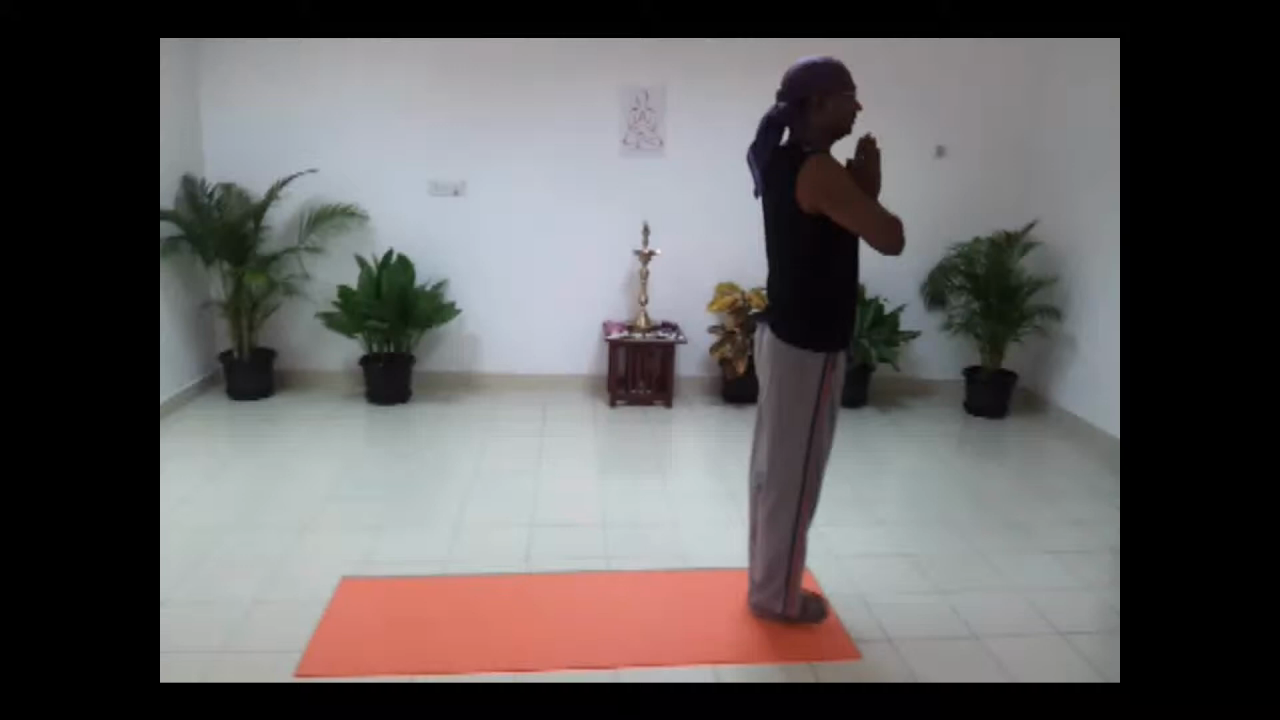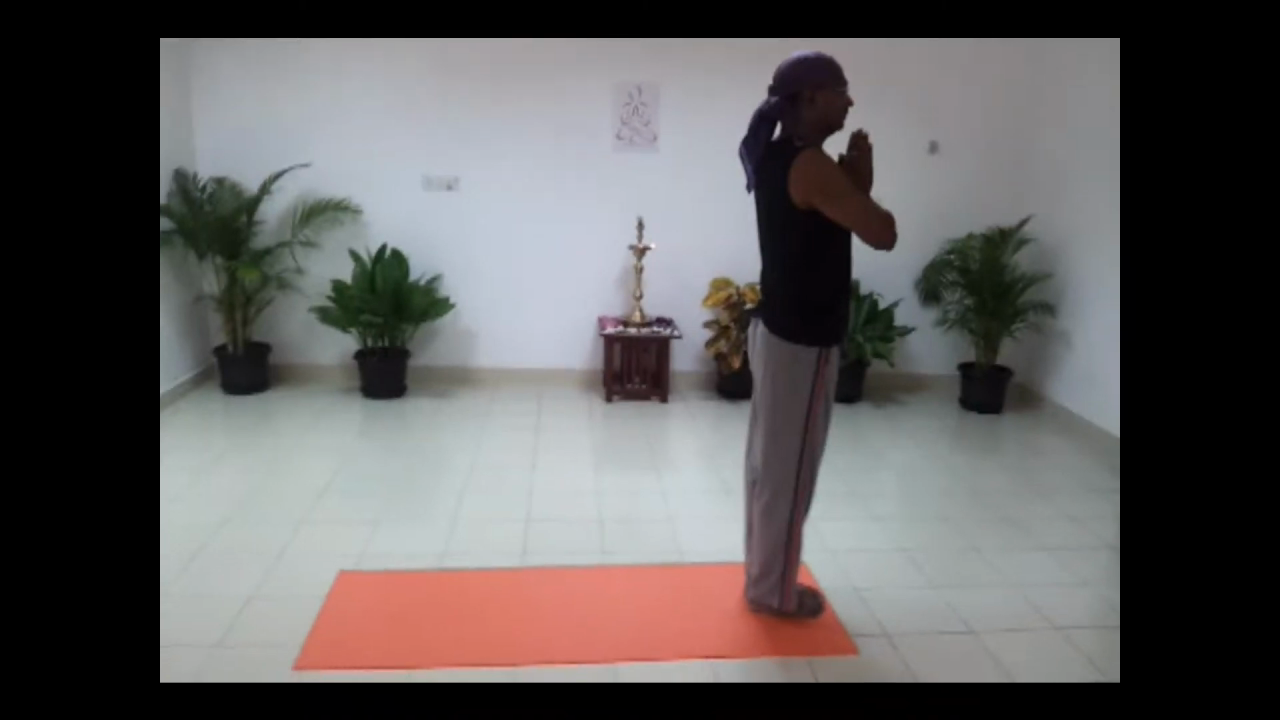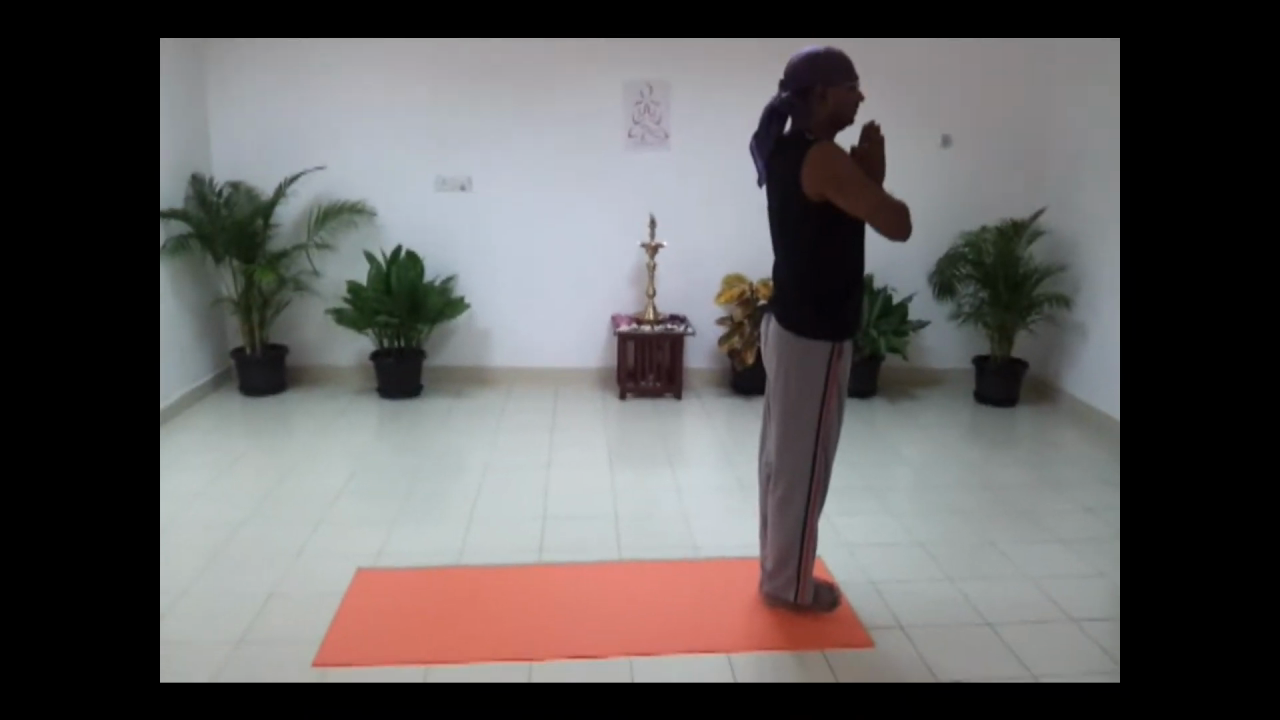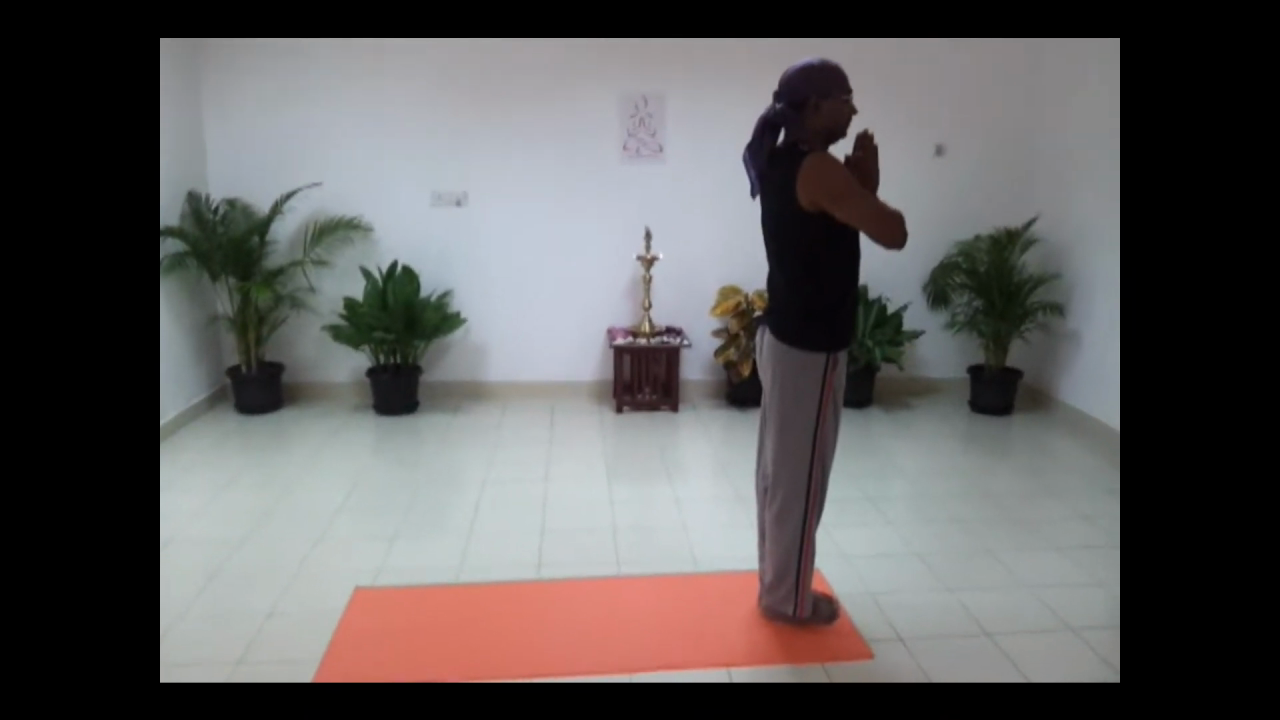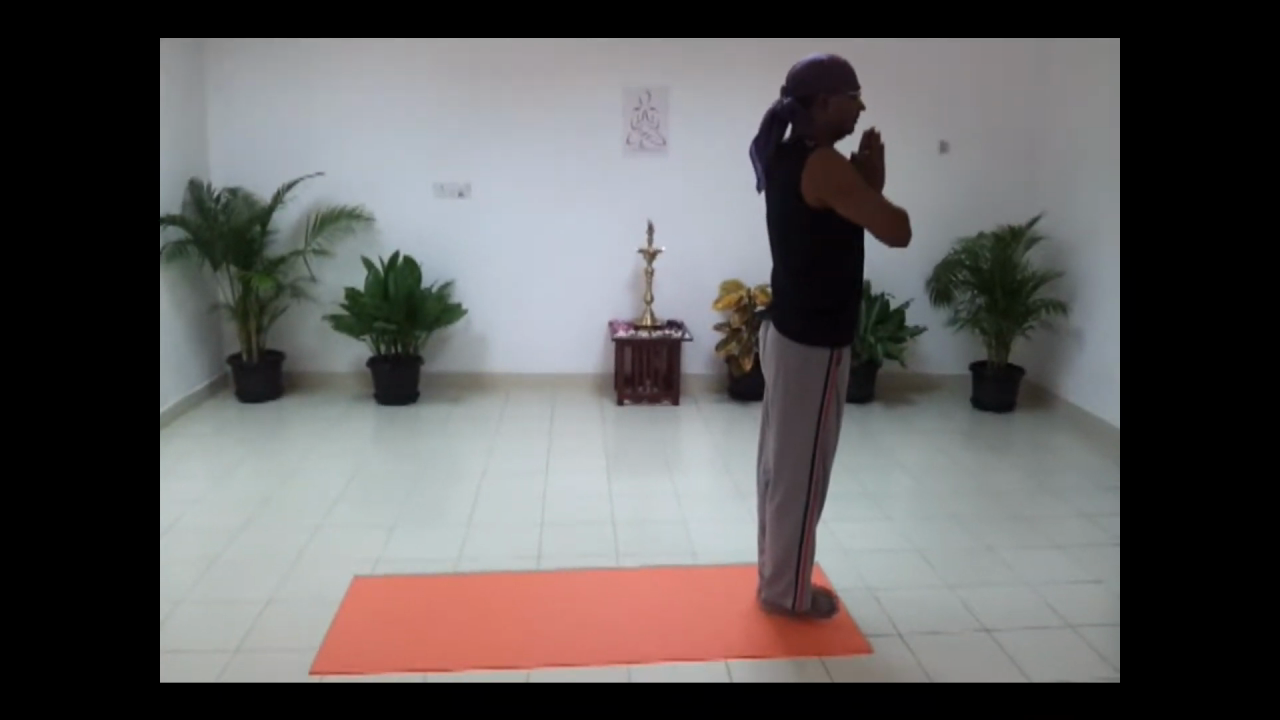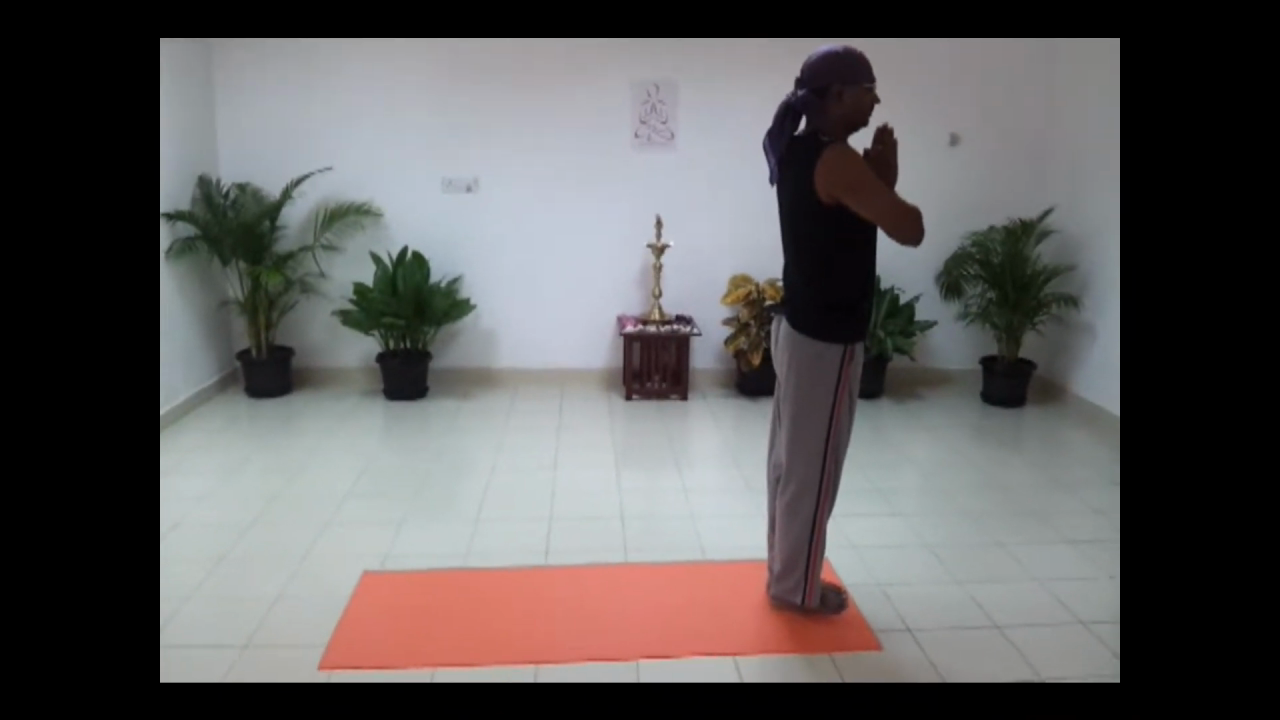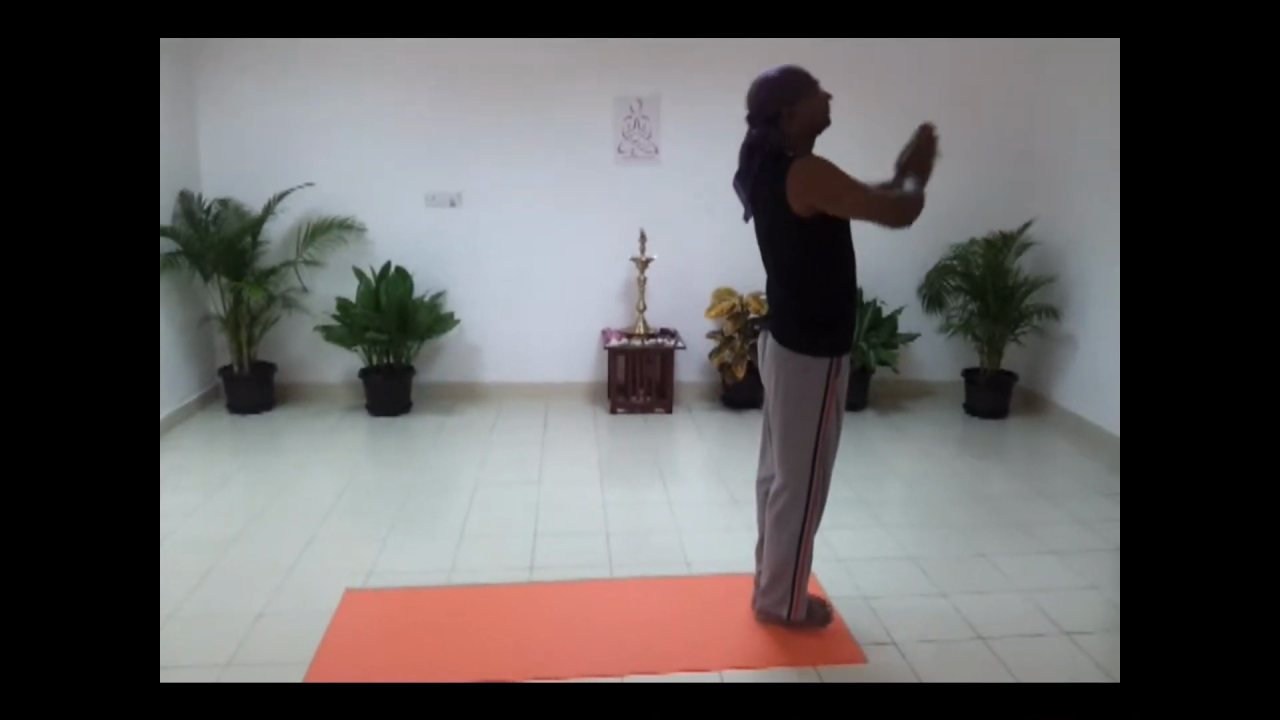
dt=0.7s
person 1, frame 1
left shoulder: (785, 162)
right shoulder: (819, 172)
left elbow: (834, 227)
right elbow: (890, 238)
left wrist: (859, 188)
right wrist: (868, 188)
left hip: (784, 335)
right hip: (809, 346)
left knee: (775, 467)
right knee: (793, 474)
left ankle: (768, 579)
right ankle: (777, 596)
person 1, frame 2
left shoulder: (777, 156)
right shoulder: (811, 166)
left elbow: (829, 221)
right elbow: (882, 234)
left wrist: (851, 184)
right wrist: (860, 184)
left hip: (777, 329)
right hip: (802, 341)
left knee: (770, 462)
right knee: (789, 469)
left ankle: (765, 575)
right ankle: (773, 590)
person 1, frame 3
left shoulder: (788, 152)
right shoulder: (823, 159)
left elbow: (841, 215)
right elbow: (897, 224)
left wrist: (863, 175)
right wrist: (873, 175)
left hip: (788, 324)
right hip: (815, 336)
left knee: (783, 457)
right knee: (803, 462)
left ankle: (779, 568)
right ankle: (789, 584)
person 1, frame 4
left shoulder: (782, 164)
right shoulder: (818, 170)
left elbow: (834, 224)
right elbow: (893, 233)
left wrist: (858, 185)
right wrist: (868, 185)
left hip: (784, 336)
right hip: (810, 347)
left knee: (781, 470)
right knee: (800, 476)
left ankle: (779, 582)
right ankle: (788, 598)
person 1, frame 5
left shoulder: (787, 158)
right shoulder: (823, 165)
left elbow: (840, 221)
right elbow: (897, 231)
left wrist: (864, 182)
right wrist: (872, 183)
left hip: (787, 331)
right hip: (814, 343)
left knee: (781, 464)
right knee: (801, 470)
left ankle: (777, 575)
right ankle: (788, 592)
person 1, frame 6
left shoulder: (800, 152)
right shoulder: (837, 162)
right elbow: (910, 229)
left wrist: (876, 180)
right wrist: (886, 181)
left hip: (799, 327)
right hip: (826, 340)
left knee: (791, 461)
right knee: (812, 467)
left ankle: (787, 572)
right ankle: (797, 588)
person 1, frame 7
left shoulder: (773, 169)
right shoulder: (805, 174)
left elbow: (869, 198)
right elbow: (898, 213)
left wrist: (900, 177)
right wrist: (915, 176)
left hip: (785, 343)
right hip: (812, 354)
left knee: (780, 474)
right knee: (800, 483)
left ankle: (773, 587)
right ankle: (781, 601)
